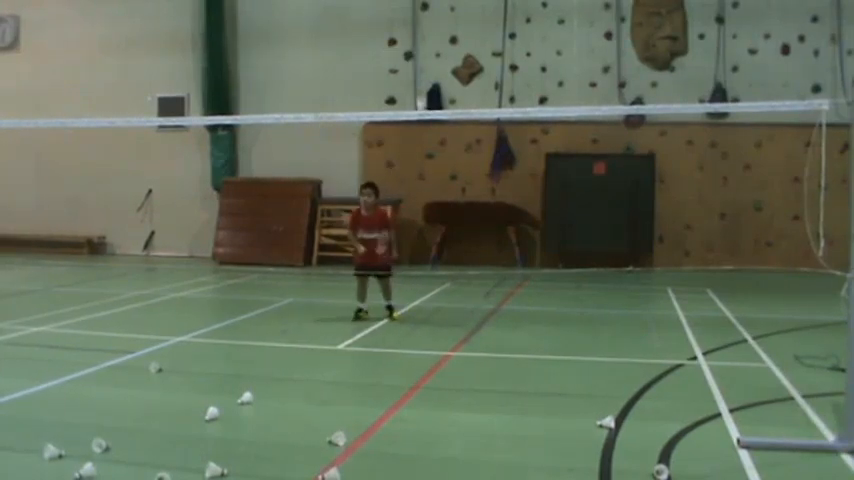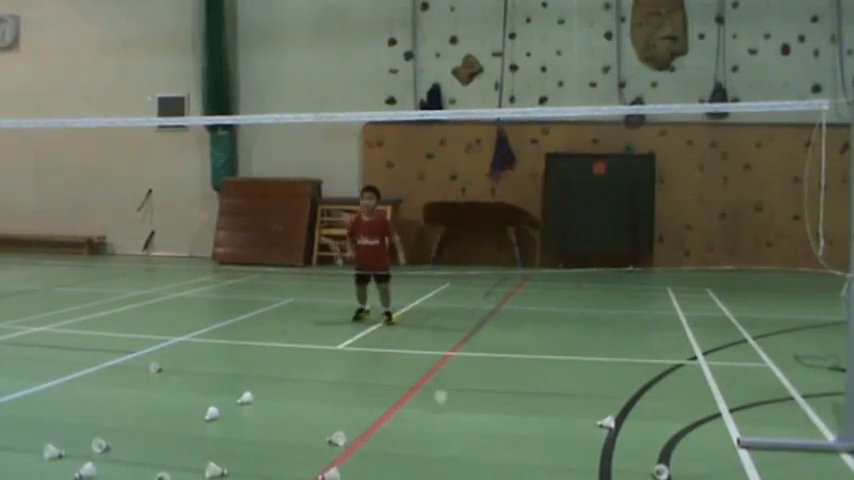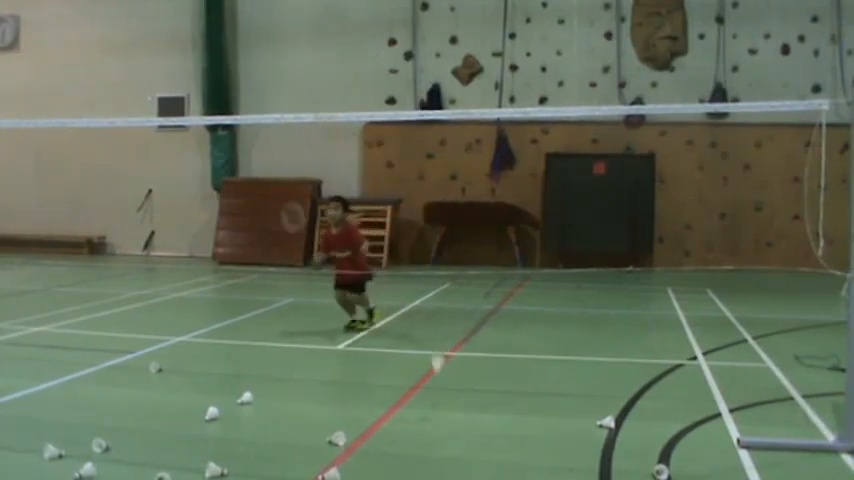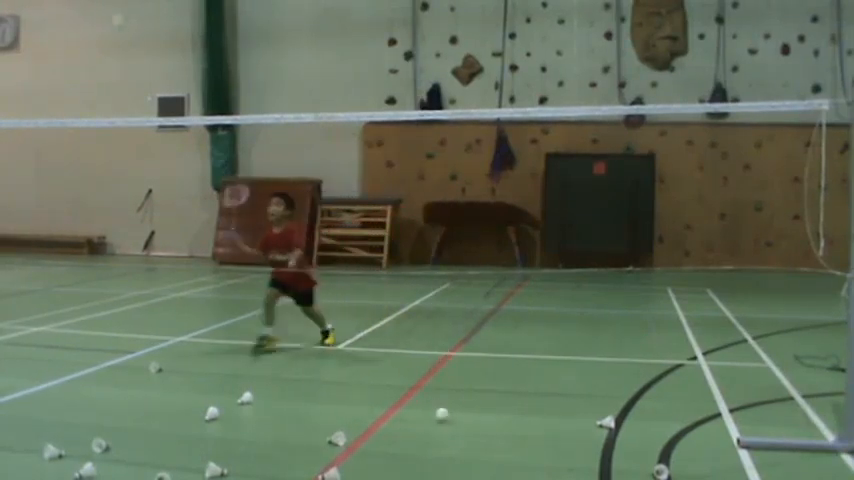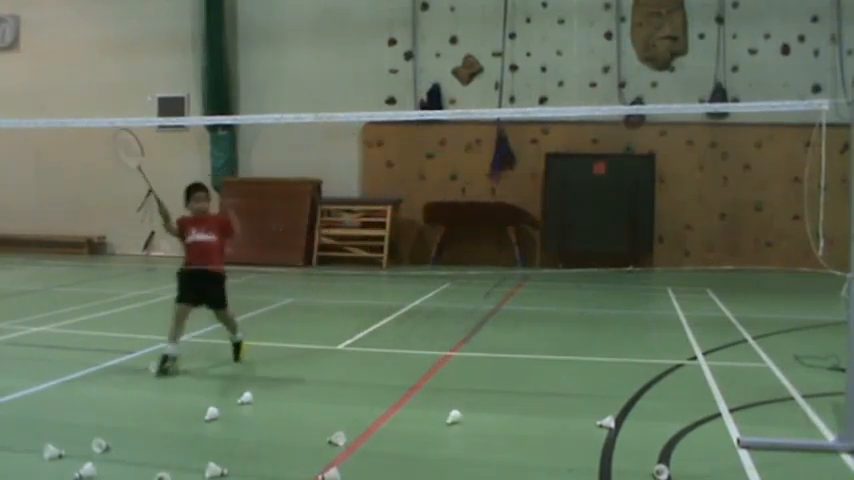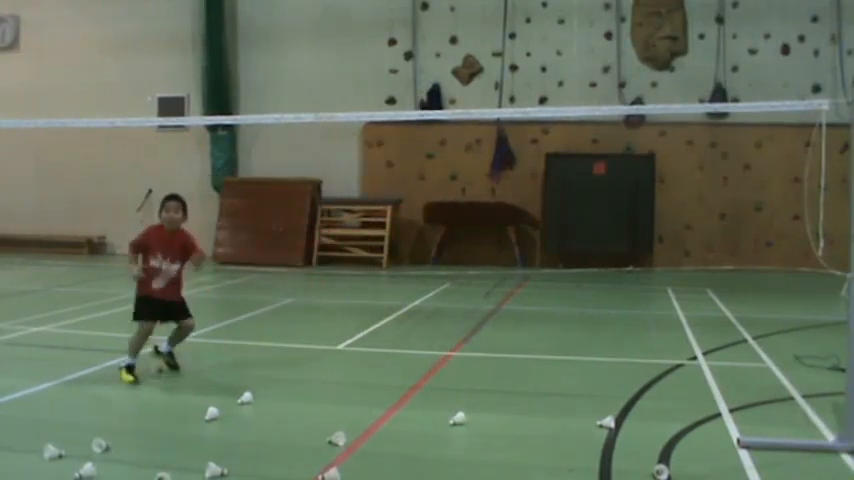
dt=0.4s
person 1, frame 1
left shoulder: (381, 214)
right shoulder: (356, 215)
left elbow: (390, 232)
right elbow: (351, 233)
left wrist: (393, 249)
right wrist: (358, 246)
left hip: (380, 255)
right hip: (362, 256)
left knee: (385, 282)
right knee: (361, 282)
left ankle: (389, 306)
right ankle: (362, 309)
person 1, frame 2
left shoulder: (382, 220)
right shoulder: (357, 220)
left elbow: (394, 237)
right elbow: (350, 236)
left wrist: (401, 254)
right wrist: (351, 250)
left hip: (380, 261)
right hip: (362, 261)
left knee: (383, 287)
right knee: (360, 287)
left ankle: (387, 312)
right ankle: (362, 308)
person 1, frame 3
left shoulder: (351, 230)
right shoulder: (328, 234)
left elbow: (363, 243)
right elbow: (324, 252)
left wrist: (364, 249)
right wrist: (319, 259)
left hip: (357, 267)
right hip: (341, 269)
left knee: (355, 297)
right knee: (340, 296)
left ankle: (369, 307)
right ankle: (355, 319)
person 1, frame 4
left shoulder: (294, 230)
right shoulder: (269, 234)
left elbow: (298, 250)
right elbow: (260, 252)
left wrist: (294, 261)
right wrist: (243, 247)
left hip: (299, 275)
right hip: (280, 274)
left knee: (307, 308)
right knee: (269, 297)
left ankle: (327, 331)
right ankle: (267, 336)
person 1, frame 5
left shoulder: (219, 220)
right shoulder: (185, 222)
left elbow: (232, 232)
right elbow: (173, 230)
left wrist: (229, 215)
right wrist: (165, 216)
left hip: (214, 273)
right hip: (192, 273)
left knee: (222, 313)
right knee: (180, 312)
left ankle: (237, 339)
right ankle: (170, 355)
person 1, frame 6
left shoulder: (184, 238)
right shoulder: (150, 233)
left elbow: (198, 260)
right elbow: (133, 248)
left wrist: (199, 258)
right wrist: (134, 267)
left hip: (171, 292)
right hip: (148, 291)
left knee: (188, 324)
right knee: (145, 328)
left ankle: (165, 349)
right ankle: (129, 365)
